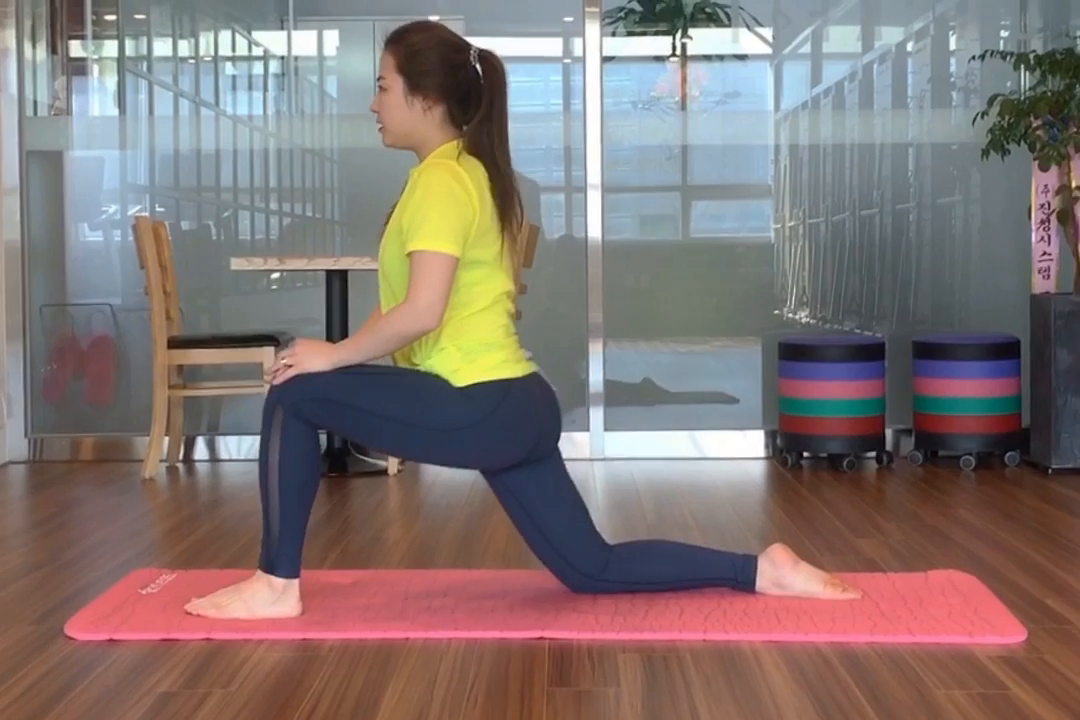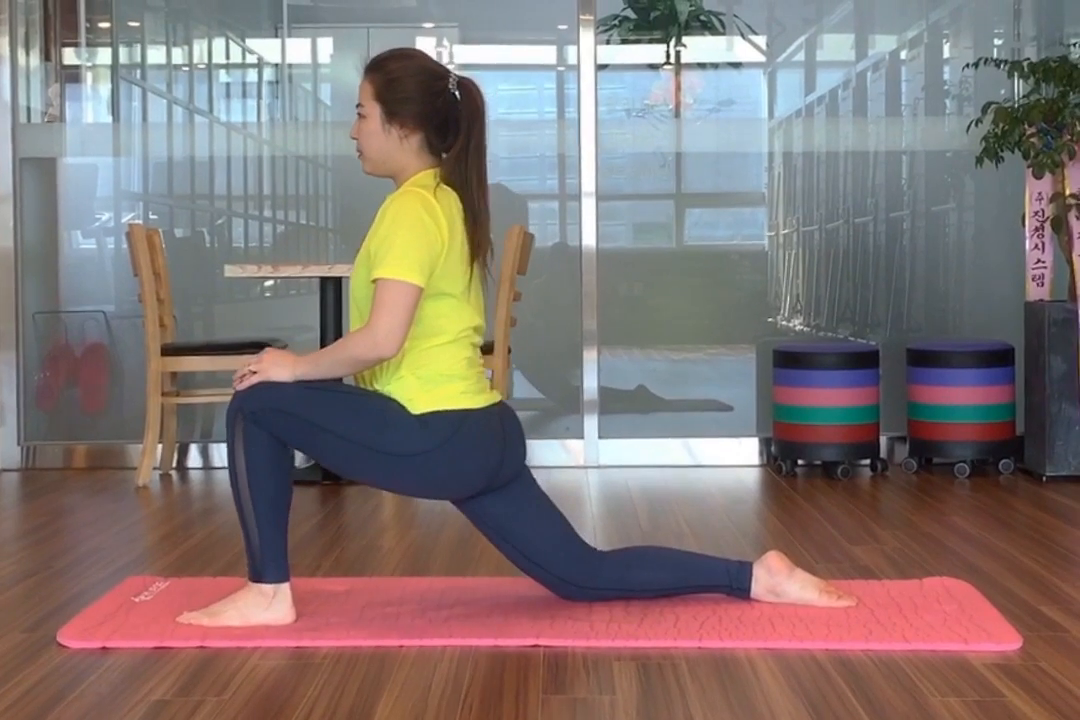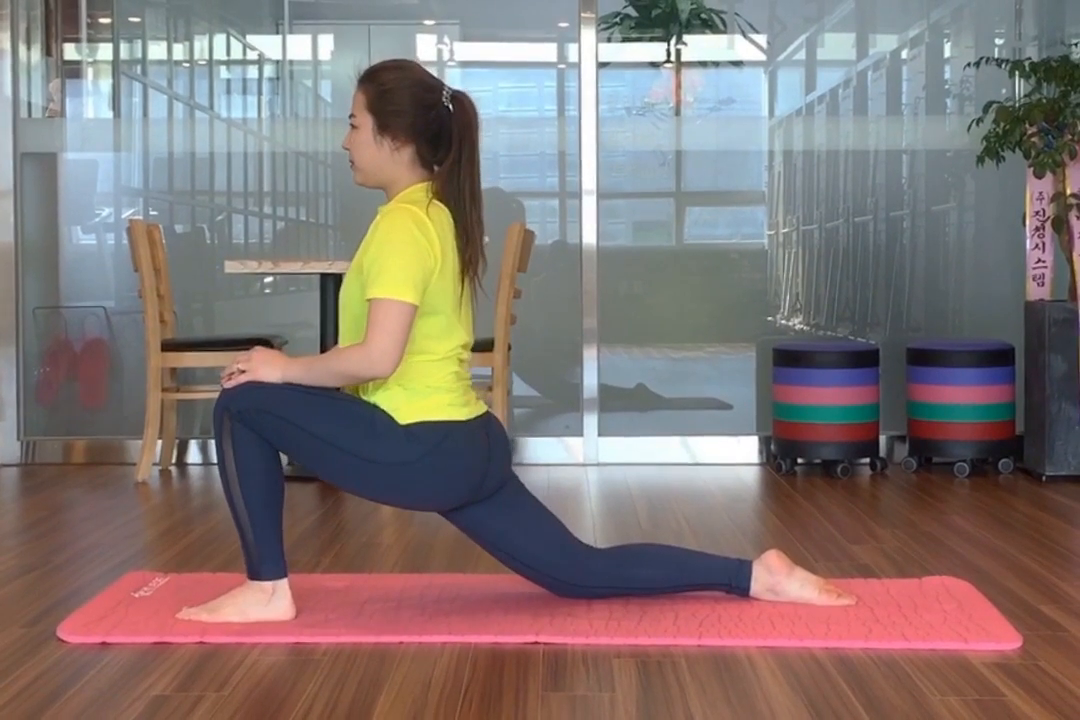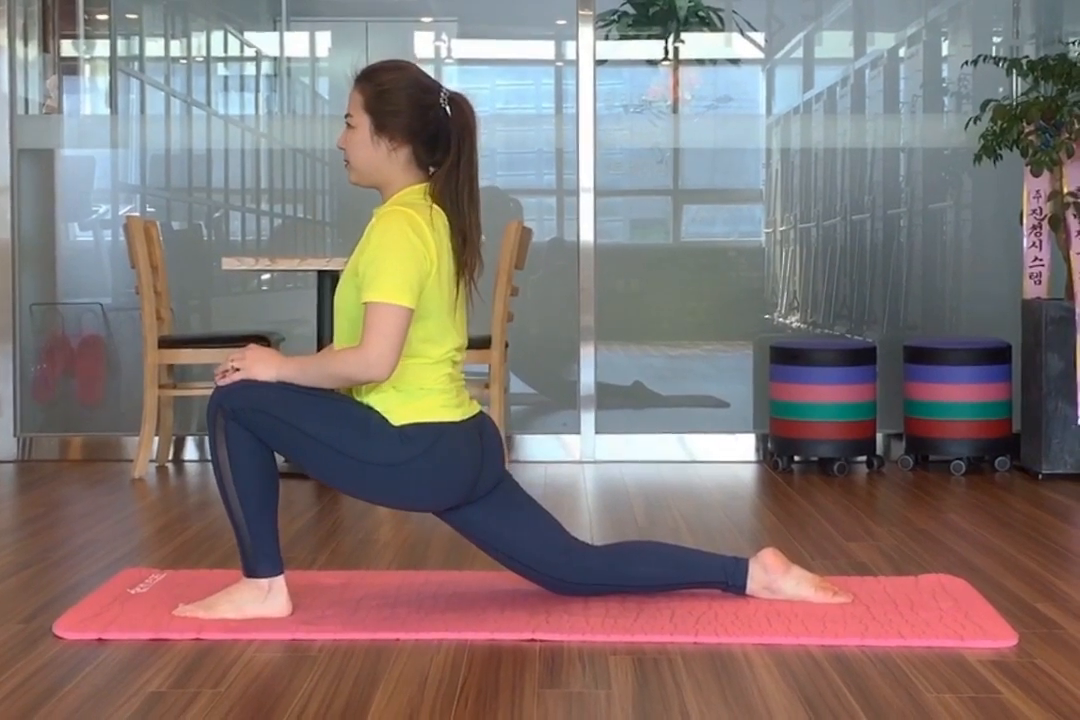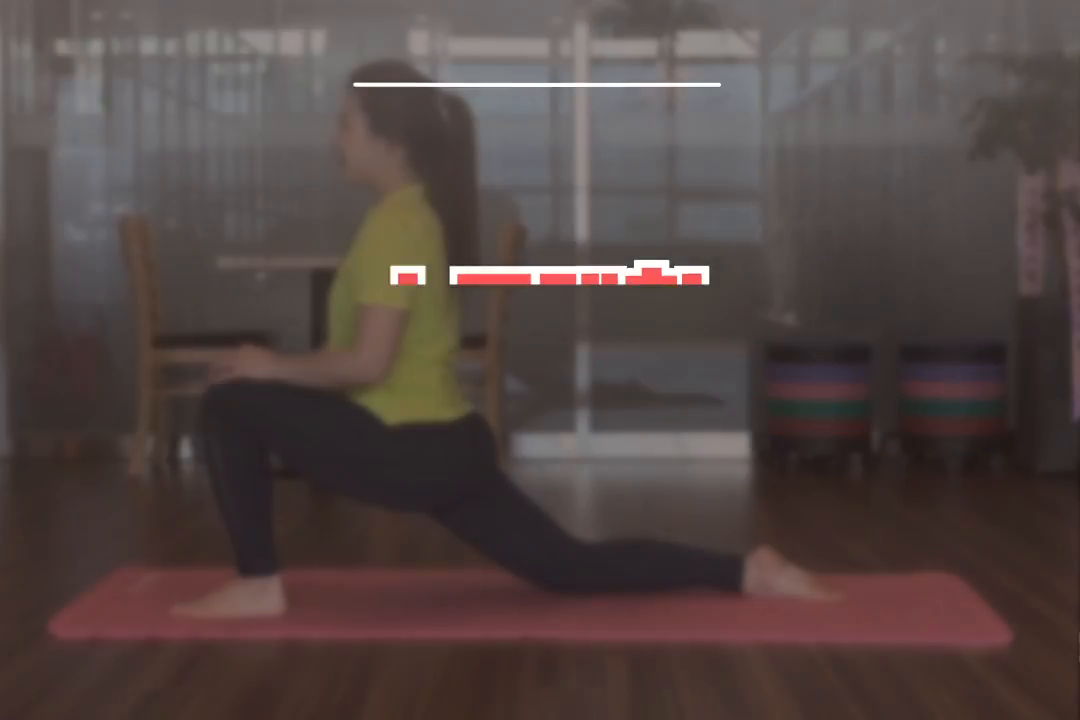
dt=0.5s
person 1, frame 1
left shoulder: (439, 179)
right shoulder: (470, 170)
left elbow: (423, 312)
left wrist: (335, 355)
right wrist: (350, 353)
left hip: (477, 408)
right hip: (517, 406)
left knee: (294, 394)
right knee: (592, 569)
left ankle: (277, 584)
right ankle: (760, 572)
person 1, frame 2
left shoulder: (412, 207)
right shoulder: (446, 200)
left elbow: (382, 340)
left wrist: (296, 365)
right wrist: (313, 367)
left hip: (437, 438)
right hip: (480, 433)
left knee: (256, 404)
right knee: (582, 575)
left ankle: (268, 594)
right ankle: (755, 578)
person 1, frame 3
left shoulder: (402, 223)
right shoulder: (439, 213)
left elbow: (378, 358)
left wrist: (285, 368)
right wrist: (299, 371)
left hip: (422, 449)
right hip: (465, 444)
left knee: (243, 403)
right knee: (579, 573)
left ankle: (266, 591)
right ankle: (753, 576)
person 1, frame 4
left shoulder: (397, 225)
right shoulder: (432, 213)
left elbow: (374, 362)
left wrist: (279, 367)
right wrist: (295, 367)
left hip: (416, 451)
right hip: (458, 444)
left knee: (236, 402)
right knee: (577, 570)
left ankle: (263, 588)
right ankle: (751, 573)
person 1, frame 5
left shoulder: (393, 223)
right shoulder: (426, 211)
left elbow: (368, 365)
left wrist: (274, 366)
right wrist: (292, 369)
left hip: (409, 449)
right hip: (451, 443)
left knee: (230, 401)
right knee: (573, 567)
left ankle: (258, 587)
right ankle: (746, 571)
